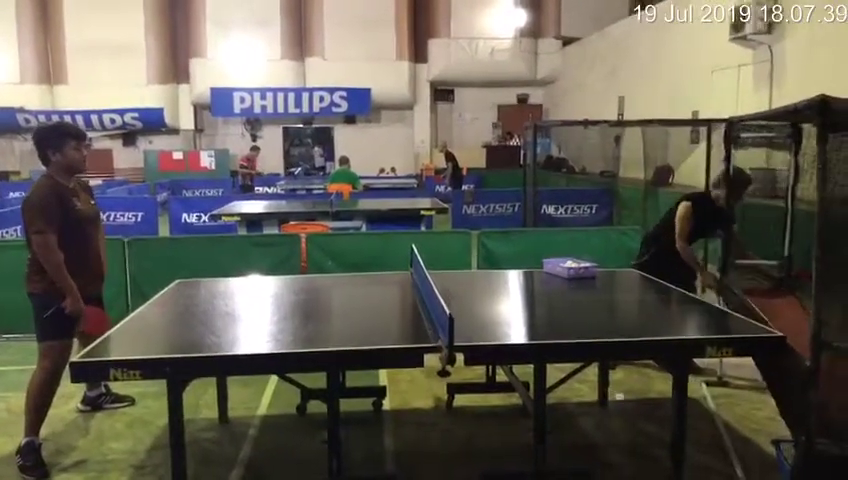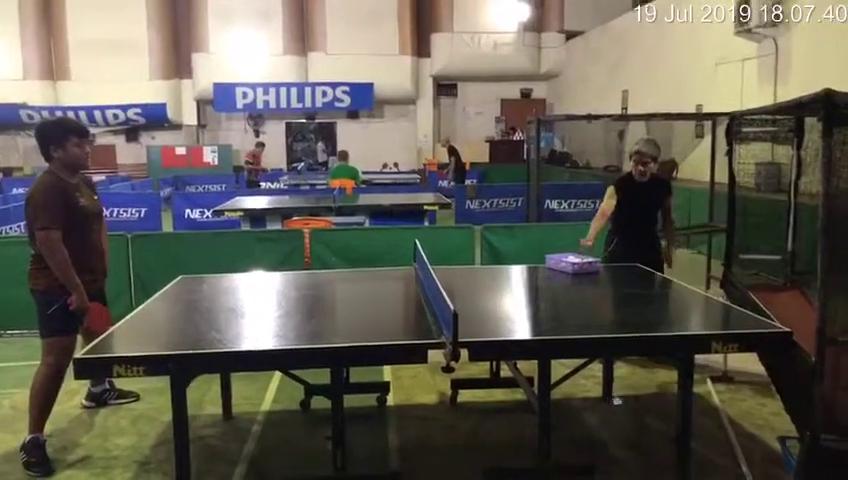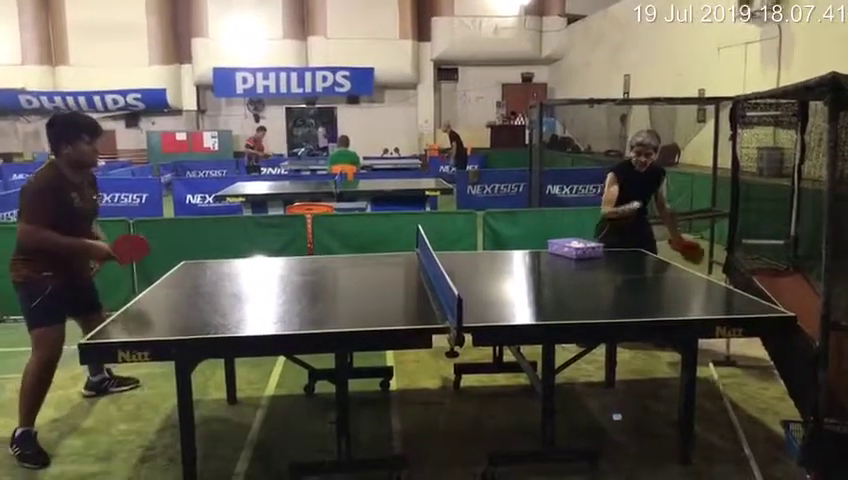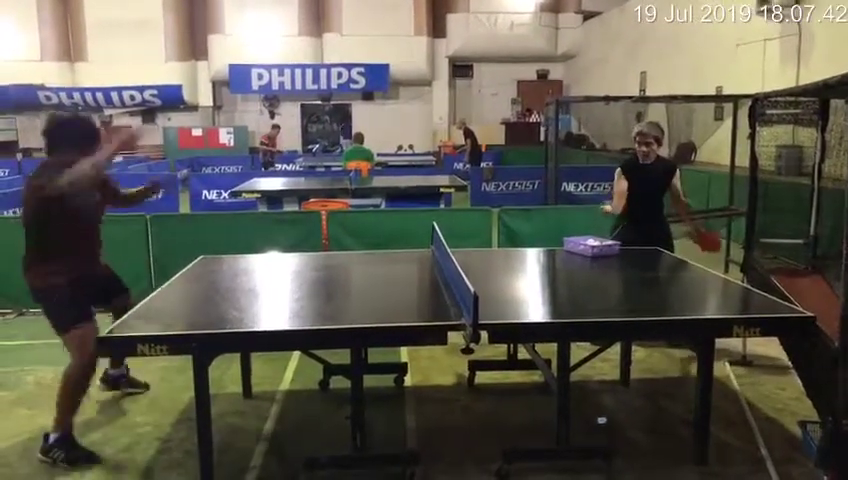
dt=1s
person 1, frame 1
left shoulder: (82, 188)
right shoulder: (43, 195)
right elbow: (45, 249)
left wrist: (99, 272)
right wrist: (70, 294)
left hip: (88, 286)
right hip: (55, 293)
left knee: (95, 341)
right knee: (52, 363)
left ankle: (94, 393)
right ankle: (29, 444)
person 1, frame 2
left shoulder: (85, 183)
right shoulder: (46, 190)
right elbow: (49, 245)
left wrist: (100, 271)
right wrist: (76, 291)
left hip: (90, 282)
right hip: (58, 288)
left knee: (99, 338)
right knee: (56, 359)
left ankle: (99, 389)
right ankle: (33, 441)
person 1, frame 3
left shoulder: (87, 178)
right shoulder: (43, 184)
right elbow: (28, 234)
left wrist: (99, 243)
right wrist: (86, 247)
left hip: (73, 271)
right hip: (39, 276)
left knee: (98, 325)
right knee: (47, 351)
left ankle: (98, 378)
right ankle: (22, 434)
person 1, frame 4
left shoulder: (89, 177)
right shoulder: (45, 181)
left elbow: (119, 199)
right elbow: (73, 183)
left wrist: (147, 190)
right wrist: (114, 146)
left hip: (88, 267)
right hip: (55, 280)
left knee: (126, 306)
right knee: (87, 349)
left ankle: (115, 374)
right ankle: (58, 439)
person 2, frame 1
left shoulder: (724, 215)
right shoulder: (691, 203)
right elbow: (681, 243)
right wrist: (703, 272)
left hip: (678, 257)
right hip: (654, 253)
person 2, frame 2
left shoulder: (663, 186)
right shoulder: (618, 187)
left elbow: (667, 220)
right elbow: (602, 215)
left wrist: (669, 246)
right wrist: (590, 238)
left hip: (650, 246)
right hip: (620, 246)
person 2, frame 3
left shoulder: (658, 174)
right shoulder: (617, 173)
left elbow: (663, 207)
right elbow: (606, 209)
left wrist: (676, 237)
right wrist: (623, 210)
left hip: (640, 231)
right hip: (613, 231)
person 2, frame 4
left shoulder: (669, 169)
right shoulder: (625, 169)
left elbow: (679, 200)
right elbow: (618, 203)
left wrist: (692, 225)
right wrist: (611, 208)
left hip: (657, 230)
right hip: (628, 229)
